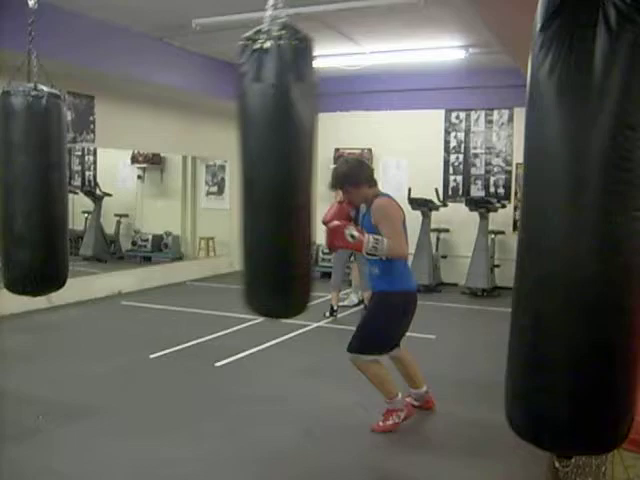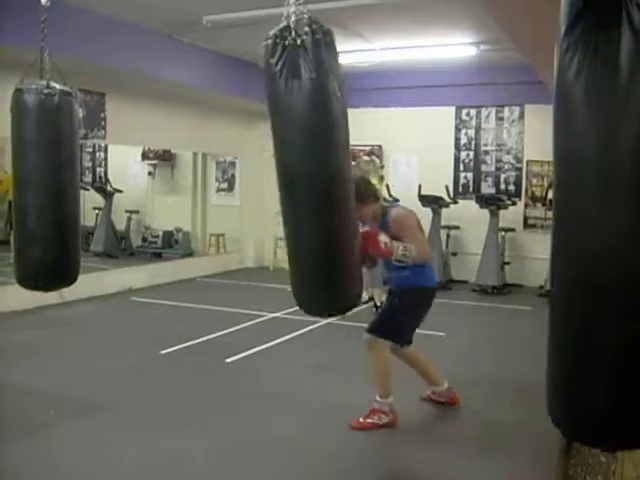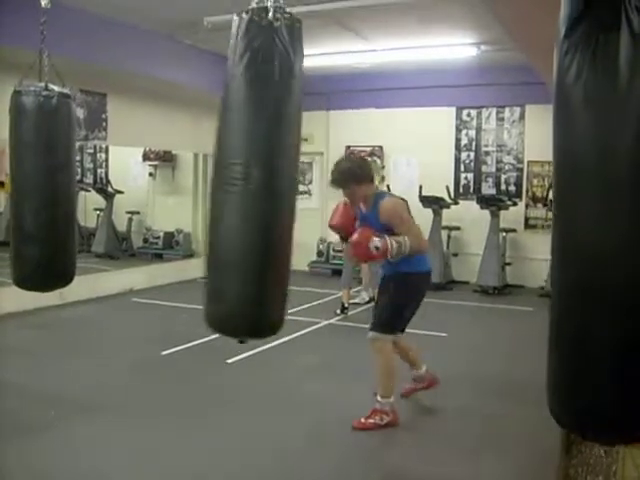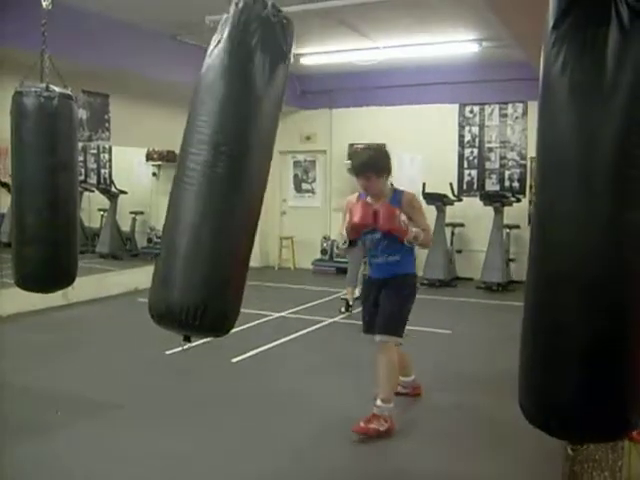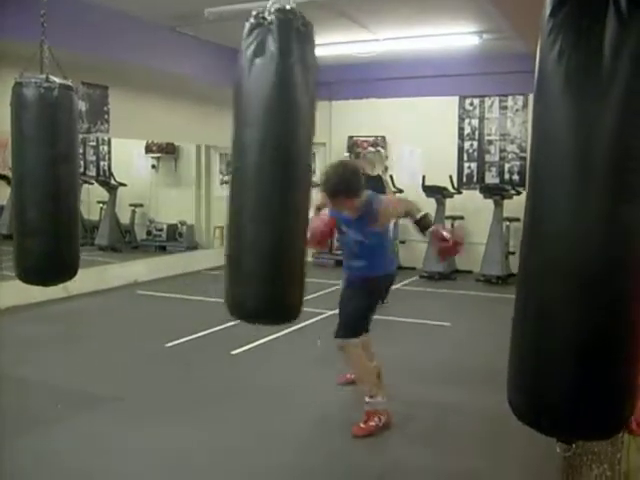
dt=0.5s
person 1, frame 1
left shoulder: (383, 206)
right shoulder: (370, 207)
left elbow: (400, 251)
right elbow: (373, 245)
left wrist: (358, 240)
right wrist: (343, 233)
left hip: (394, 293)
right hip: (390, 290)
left knee: (360, 353)
right knee: (389, 347)
left ankle: (398, 406)
right ankle: (421, 395)
person 1, frame 2
left shoulder: (398, 216)
right shoulder: (372, 221)
left elbow: (424, 254)
right elbow: (373, 260)
left wrist: (388, 247)
right wrist: (361, 251)
left hip: (418, 288)
right hip: (402, 287)
left knee: (375, 340)
right knee: (398, 346)
left ankle: (384, 410)
right ankle: (443, 391)
person 1, frame 3
left shoulder: (389, 205)
right shoulder: (361, 206)
left elbow: (420, 242)
right elbow: (364, 240)
left wrist: (383, 246)
right wrist: (349, 231)
left hip: (413, 275)
right hip: (393, 274)
left knee: (379, 335)
right knee: (391, 332)
left ankle: (385, 410)
right ankle: (422, 374)
person 1, frame 4
left shoulder: (406, 200)
right shoulder: (357, 202)
left elbow: (427, 239)
left wrist: (405, 229)
right wrist: (352, 231)
left hip: (401, 278)
right hip: (374, 277)
left knee: (385, 339)
right knee: (384, 337)
left ankle: (383, 416)
right ankle: (408, 383)
person 1, frame 5
left shoulder: (379, 206)
right shoulder: (339, 201)
left elbow: (410, 206)
right elbow: (325, 204)
left wrist: (430, 228)
right wrist: (319, 211)
left hip: (372, 278)
right hip: (354, 275)
left knee: (347, 340)
right knee: (356, 328)
left ankle: (377, 410)
right ankle: (369, 371)
